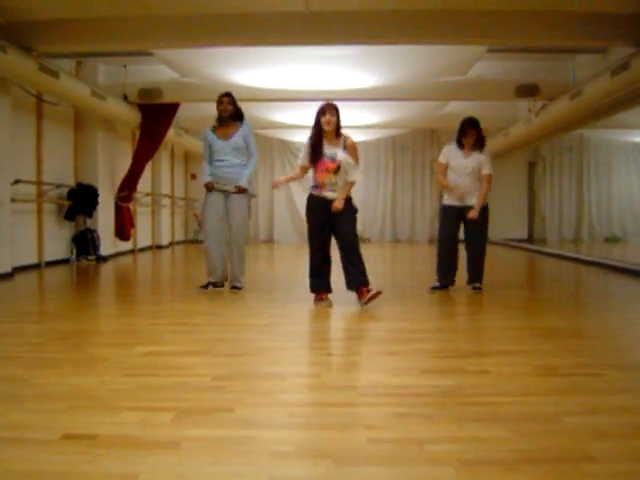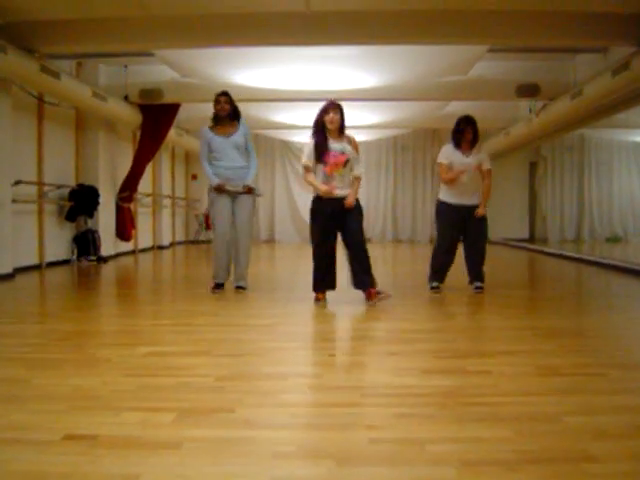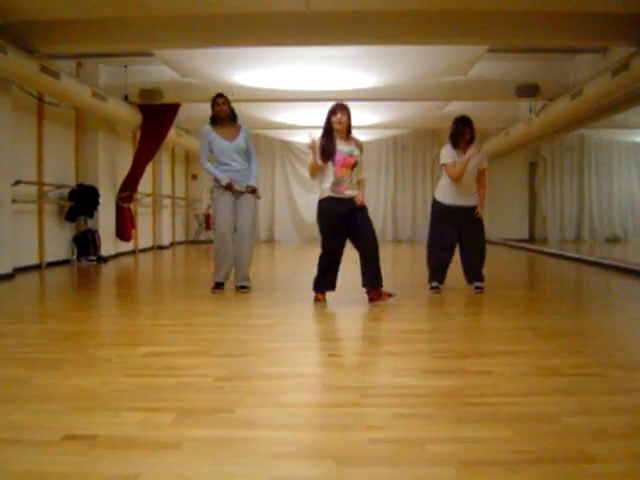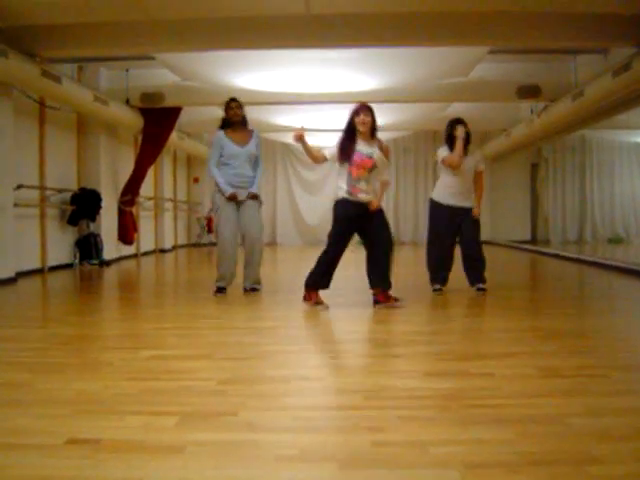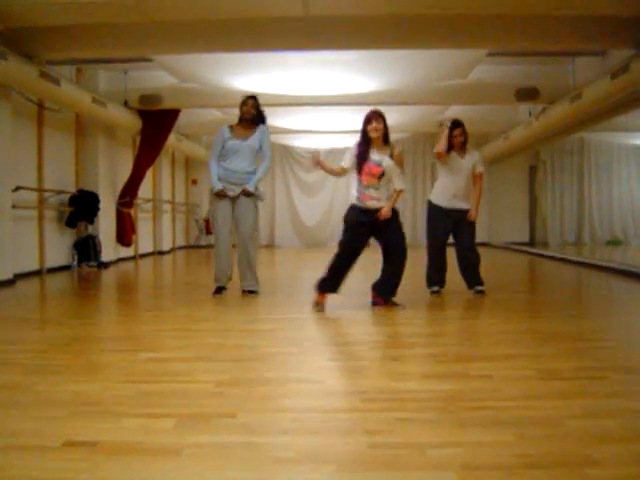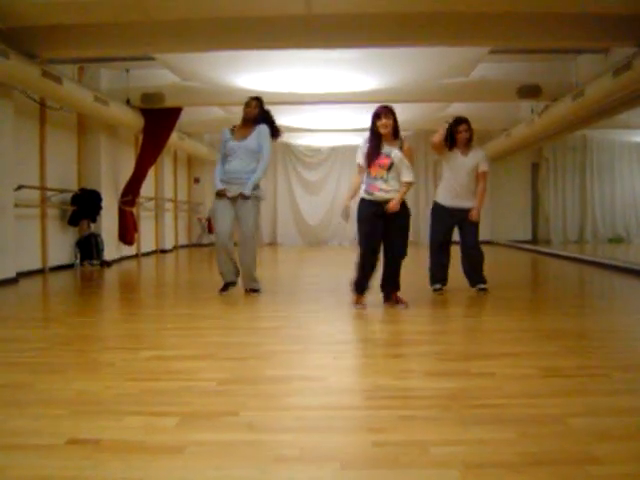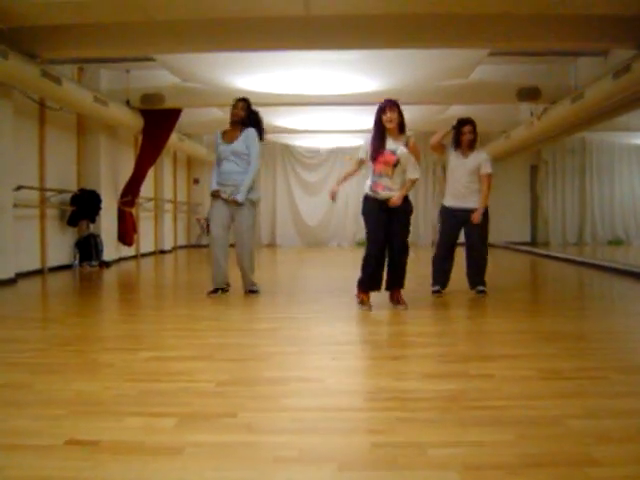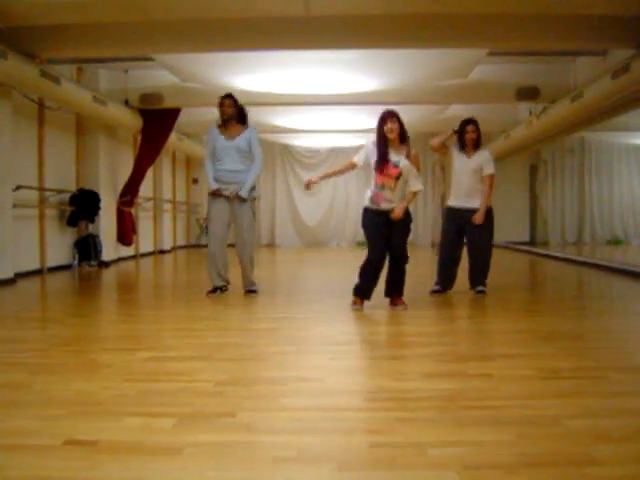
dt=0.2s
person 1, frame 1
left shoulder: (348, 144)
right shoulder: (312, 144)
left elbow: (352, 176)
right elbow: (303, 169)
left wrist: (342, 198)
right wrist: (285, 179)
left hip: (340, 202)
right hip: (316, 202)
left knee: (349, 243)
right knee: (318, 247)
left ankle: (362, 288)
right ankle: (321, 291)
person 1, frame 2
left shoulder: (350, 143)
right shoulder: (315, 143)
left elbow: (357, 173)
right elbow: (306, 173)
left wrist: (353, 193)
right wrist: (319, 186)
left hip: (347, 202)
right hip: (323, 202)
left knee: (357, 244)
right knee: (323, 248)
left ankle: (368, 288)
right ankle: (320, 291)
person 1, frame 3
left shoulder: (357, 145)
right shoulder: (325, 144)
right elbow: (313, 174)
left wrist: (361, 193)
right wrist: (312, 152)
left hip: (354, 203)
right hip: (331, 202)
left knee: (369, 243)
right knee: (332, 248)
left ankle: (373, 289)
right ankle: (320, 290)
person 1, frame 4
left shoulder: (381, 147)
right shoulder: (346, 143)
left elbow: (385, 178)
right elbow: (319, 158)
left wrist: (379, 198)
right wrist: (303, 142)
left hip: (371, 207)
right hip: (347, 205)
left knee: (384, 246)
right knee: (334, 248)
left ankle: (380, 293)
right ankle: (312, 291)
person 1, frame 5
left shoulder: (392, 155)
right shoulder: (357, 150)
left elbow: (398, 186)
right elbow: (341, 171)
left wrist: (389, 206)
right wrist: (322, 165)
left hip: (384, 213)
right hip: (359, 212)
left knee: (397, 253)
right knee: (346, 253)
left ankle: (382, 295)
right ankle: (322, 292)
person 1, frame 6
left shoulder: (402, 149)
right shoulder: (368, 145)
left elbow: (408, 180)
right elbow: (360, 175)
left wrist: (398, 199)
right wrist: (348, 199)
left hip: (394, 206)
right hip: (369, 205)
left knee: (396, 251)
right knee: (369, 249)
left ankle: (391, 292)
right ankle: (359, 292)
person 1, frame 7
left shoulder: (408, 145)
right shoulder: (374, 140)
left elbow: (414, 176)
right elbow: (358, 163)
left wrist: (401, 194)
right wrist: (338, 183)
left hip: (399, 202)
right hip: (374, 201)
left knee: (399, 247)
right knee: (376, 246)
left ankle: (395, 292)
right ankle: (364, 290)
person 1, frame 8
left shoulder: (410, 155)
right shoulder: (372, 149)
left elbow: (415, 188)
right elbow: (349, 166)
left wrist: (402, 207)
right wrist: (319, 178)
left hip: (398, 213)
right hip: (373, 212)
left knee: (399, 255)
right knee: (376, 255)
left ankle: (395, 295)
right ankle: (359, 295)
person 2, frame 1
left shoulder: (244, 128)
right shoulder: (209, 133)
left elbow: (254, 156)
right elbow: (206, 160)
left wrist: (245, 180)
right wrist: (206, 178)
left hip: (238, 186)
right hip: (216, 185)
left knee: (238, 232)
right knee: (213, 230)
left ankle: (236, 280)
right ankle: (215, 278)
person 2, frame 2
left shoulder: (243, 127)
right shoulder: (207, 132)
left elbow: (252, 156)
right elbow: (204, 160)
left wrist: (250, 180)
right wrist: (213, 179)
left hip: (243, 186)
right hip: (220, 187)
left knee: (243, 231)
right knee: (222, 232)
left ankle: (240, 279)
right ankle: (219, 279)
person 2, frame 3
left shoulder: (243, 130)
right shoulder: (208, 131)
left elbow: (252, 158)
right elbow: (204, 160)
left wrist: (253, 181)
right wrist: (222, 178)
left hip: (245, 186)
right hip: (223, 186)
left knee: (245, 231)
right knee: (223, 231)
left ankle: (242, 279)
right ankle: (219, 279)
person 2, frame 4
left shoulder: (254, 136)
right shoulder: (220, 135)
left elbow: (259, 165)
right elbow: (212, 165)
left wrist: (255, 188)
right wrist: (225, 188)
left hip: (248, 193)
right hip: (226, 192)
left knee: (254, 237)
right knee: (226, 239)
left ankle: (252, 282)
right ankle: (222, 282)
person 2, frame 5
left shoulder: (262, 130)
right shoulder: (225, 131)
left elbow: (266, 160)
right elbow: (213, 159)
left wrist: (251, 185)
right wrist: (215, 184)
left hip: (245, 189)
right hip: (223, 187)
left knee: (246, 237)
right knee: (222, 236)
left ankle: (248, 283)
right ankle: (222, 281)
person 2, frame 6
left shoulder: (262, 129)
right shoulder: (228, 132)
left elbow: (265, 160)
right elbow: (220, 161)
left wrist: (248, 188)
right wrist: (218, 184)
left hip: (247, 189)
right hip: (225, 189)
left knee: (248, 237)
right knee: (222, 235)
left ankle: (250, 282)
right ankle: (230, 277)
person 2, frame 7
left shoulder: (250, 133)
right shoulder: (220, 136)
left elbow: (254, 164)
right elbow: (216, 165)
left wrist: (242, 193)
right wrist: (213, 186)
left hip: (242, 191)
right hip: (220, 191)
left knee: (244, 240)
right knee: (216, 238)
left ankle: (249, 284)
right ankle: (221, 283)
person 2, frame 8
left shoulder: (249, 132)
right shoulder: (214, 131)
left elbow: (258, 161)
right elbow: (208, 160)
left wrist: (246, 188)
right wrist: (212, 184)
left hip: (242, 189)
right hip: (219, 188)
left knee: (245, 238)
right knee: (216, 237)
left ankle: (249, 283)
right ankle: (219, 282)
person 3, frame 1
left shoulder: (483, 156)
right shoulder: (449, 150)
left elbow: (486, 184)
right elbow: (439, 177)
left wrist: (477, 208)
right wrist: (454, 189)
left hip: (475, 206)
right hip: (451, 206)
left knee: (476, 245)
right knee: (445, 243)
left ankle: (475, 280)
right ankle: (443, 280)
person 3, frame 2
left shoulder: (481, 154)
right shoulder: (447, 150)
left elbow: (486, 180)
right elbow: (444, 178)
left wrist: (484, 205)
right wrist: (463, 169)
left hip: (473, 205)
right hip: (449, 204)
left knee: (476, 243)
right knee: (445, 243)
left ankle: (477, 279)
right ankle: (436, 279)
person 3, frame 3
left shoulder: (479, 153)
right shoulder: (447, 151)
left elbow: (481, 180)
right elbow: (455, 175)
left wrist: (481, 204)
right wrist: (468, 155)
left hip: (469, 206)
right hip: (445, 204)
left knee: (474, 243)
right knee: (441, 243)
left ankle: (476, 279)
right ankle: (435, 279)
person 3, frame 4
left shoulder: (475, 155)
right shoulder: (444, 152)
left elbow: (478, 182)
right elbow: (455, 163)
left wrist: (477, 205)
right wrist: (458, 137)
left hip: (466, 207)
right hip: (442, 205)
left knee: (472, 244)
right knee: (440, 245)
left ankle: (478, 280)
right ankle: (438, 281)
person 3, frame 5
left shoulder: (474, 156)
right shoulder: (443, 155)
left elbow: (478, 183)
right elbow: (439, 149)
left wrist: (474, 208)
right wrist: (445, 131)
left hip: (463, 209)
right hip: (439, 207)
left knee: (467, 247)
right knee: (436, 246)
left ankle: (475, 283)
right ankle: (435, 283)
person 3, frame 6
left shoulder: (479, 154)
right shoulder: (446, 151)
left elbow: (482, 182)
right elbow: (435, 141)
left wrist: (477, 207)
right wrist: (446, 126)
left hip: (468, 208)
right hip: (443, 206)
left knee: (471, 245)
right knee: (438, 244)
left ankle: (478, 281)
right ankle: (438, 281)
person 3, frame 7
left shoulder: (482, 156)
right shoulder: (450, 152)
left elbow: (486, 185)
right elbow: (432, 143)
left wrist: (480, 210)
right wrist: (450, 129)
left hip: (474, 209)
right hip: (450, 208)
left knee: (476, 248)
right knee: (444, 246)
left ankle: (478, 283)
right ankle: (439, 283)
person 3, frame 8
left shoulder: (485, 155)
right shoulder: (454, 151)
left elbow: (488, 185)
right elbow: (433, 145)
left wrist: (482, 211)
right wrist: (452, 133)
left hip: (478, 209)
right hip: (454, 208)
left knee: (479, 248)
right knee: (448, 247)
left ankle: (478, 283)
right ankle: (442, 283)
